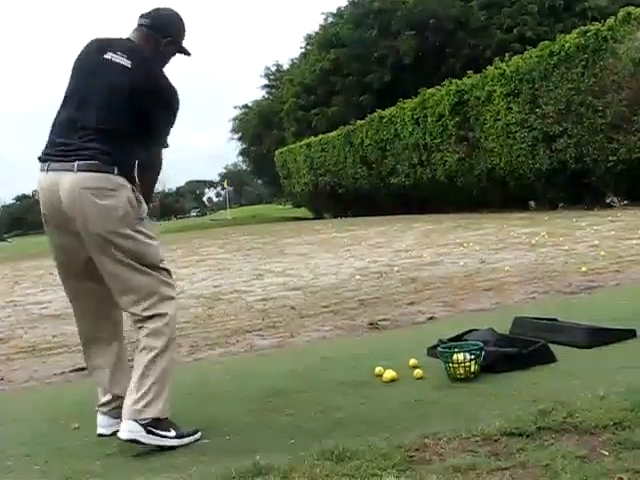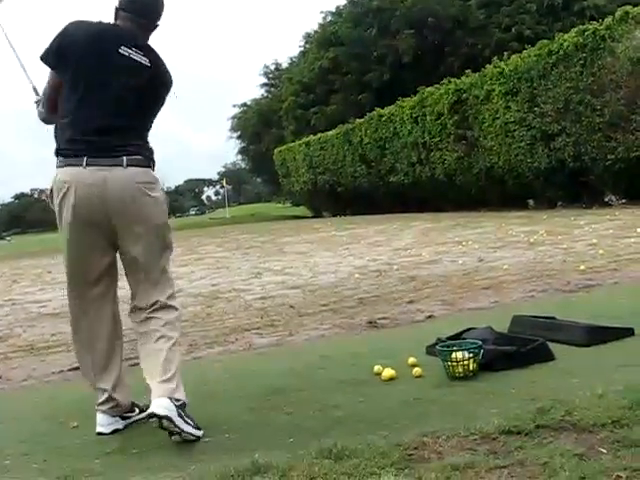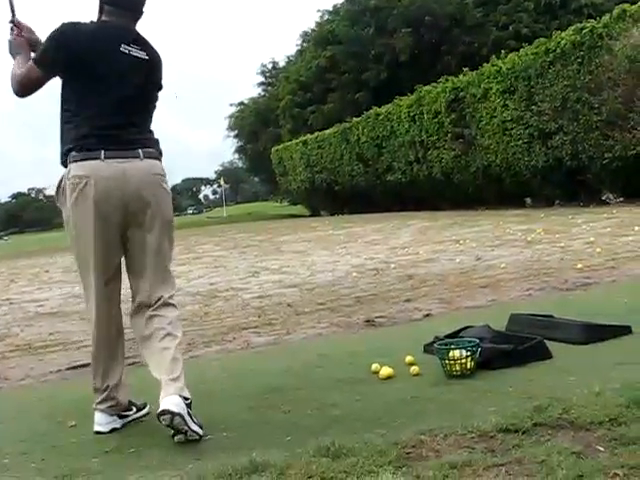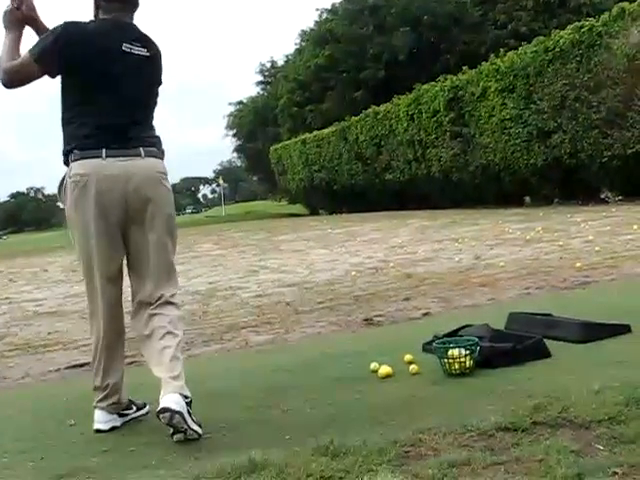
dt=0.2s
person 1, frame 1
left shoulder: (93, 50)
right shoulder: (160, 89)
right elbow: (150, 160)
left wrist: (132, 192)
right wrist: (142, 200)
left hip: (52, 179)
right hip: (101, 186)
left knee: (91, 303)
right knee: (153, 299)
left ankle: (112, 406)
right ankle: (144, 414)
person 1, frame 2
right shoulder: (158, 71)
left elbow: (49, 106)
left wrist: (50, 113)
left hip: (75, 177)
right hip: (134, 178)
left knee: (90, 298)
right knee: (154, 295)
left ankle: (112, 405)
right ankle: (166, 395)
person 1, frame 3
left shoulder: (73, 36)
right shoulder: (150, 57)
left elbow: (21, 85)
left wrist: (20, 50)
right wrist: (40, 46)
left hip: (90, 173)
right hip: (145, 170)
left knee: (101, 295)
right knee: (155, 292)
left ankle: (109, 404)
right ankle: (173, 393)
person 1, frame 4
left shoulder: (75, 36)
right shoulder: (150, 50)
left hip: (91, 172)
right hip: (147, 169)
left knee: (102, 294)
right knee: (157, 291)
left ankle: (110, 402)
right ankle: (173, 392)
